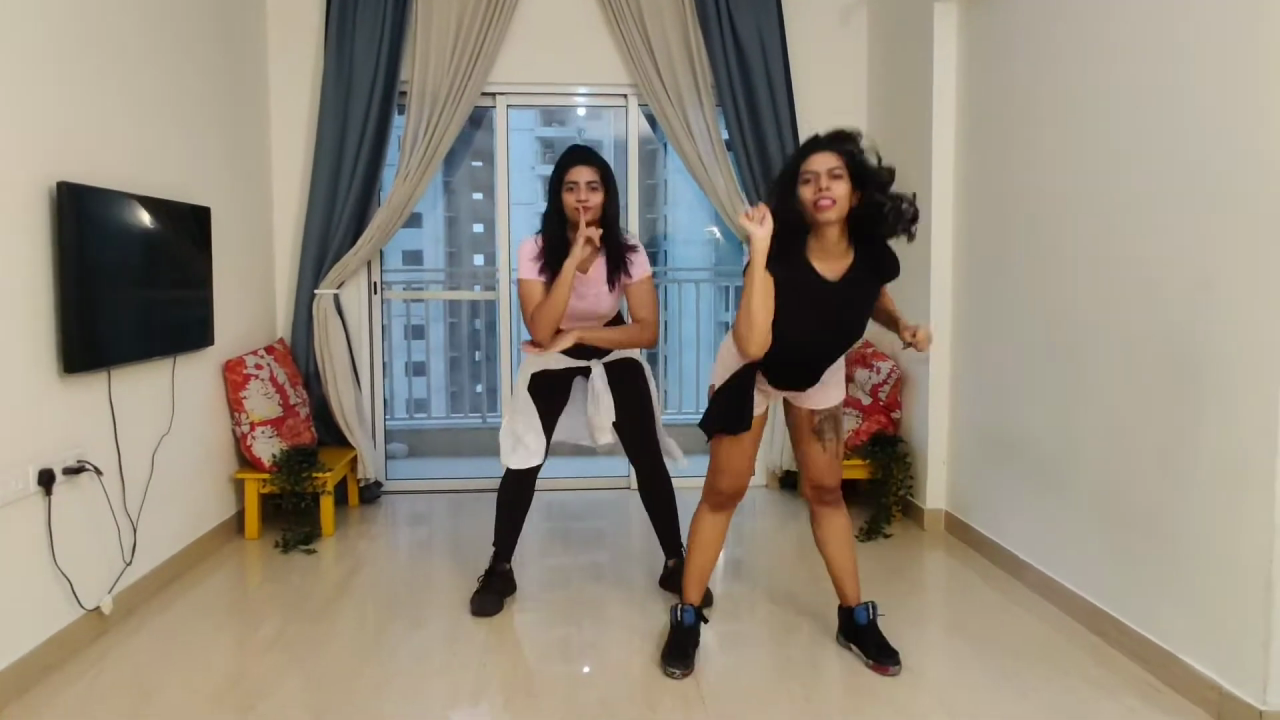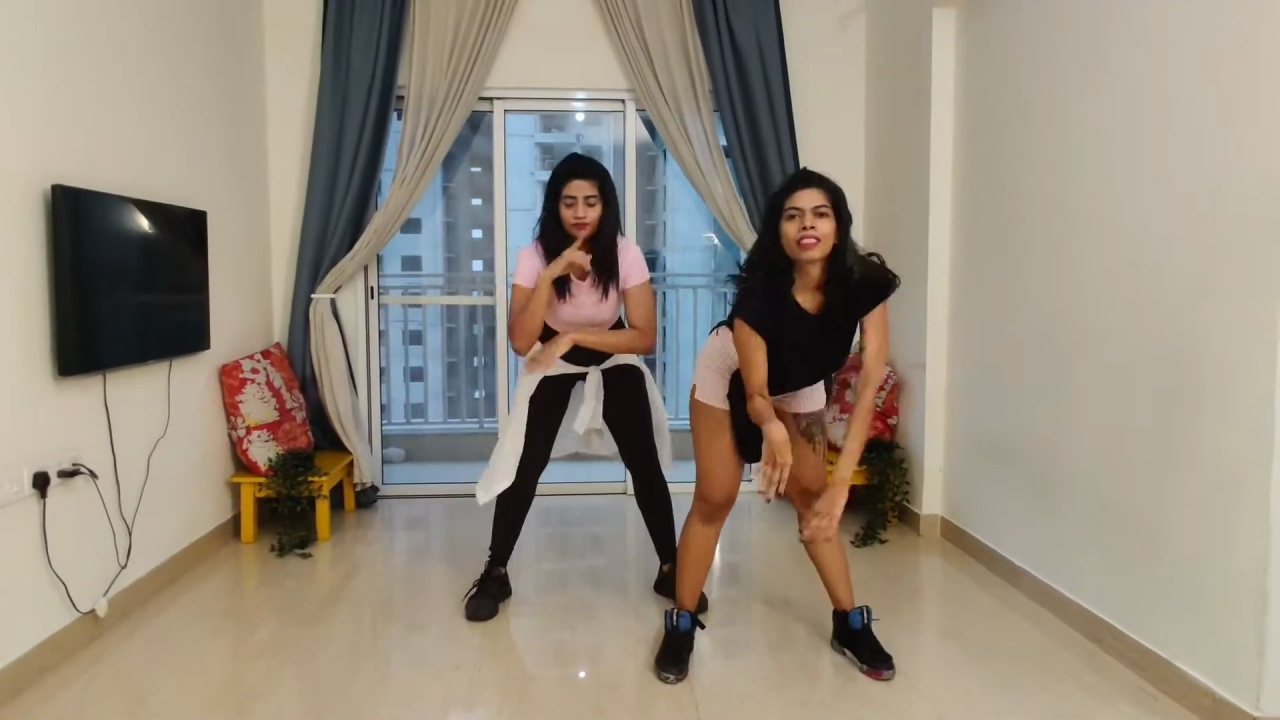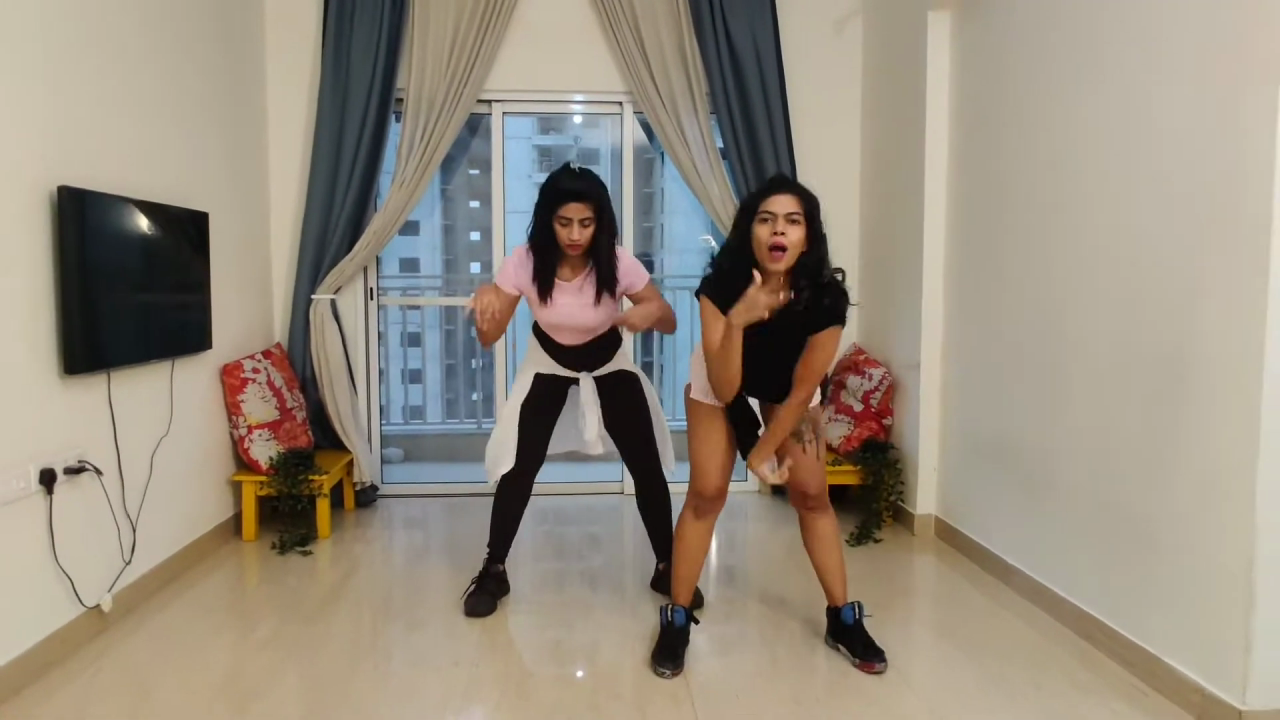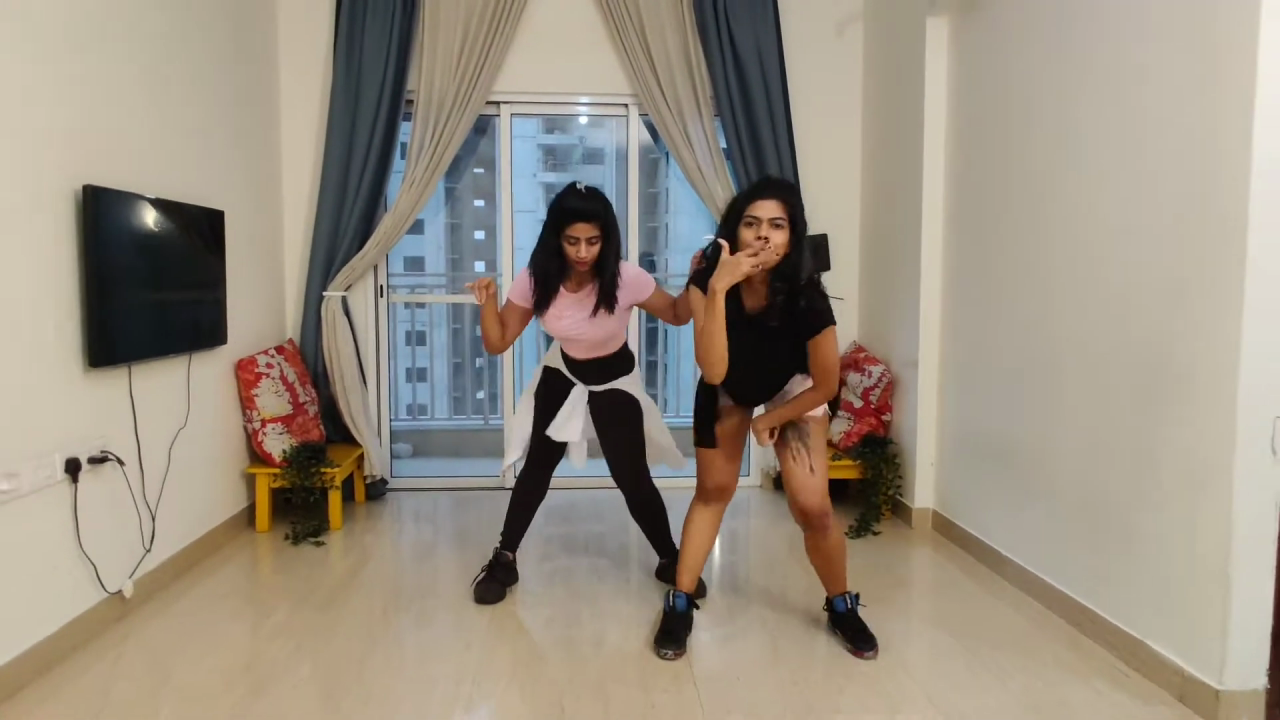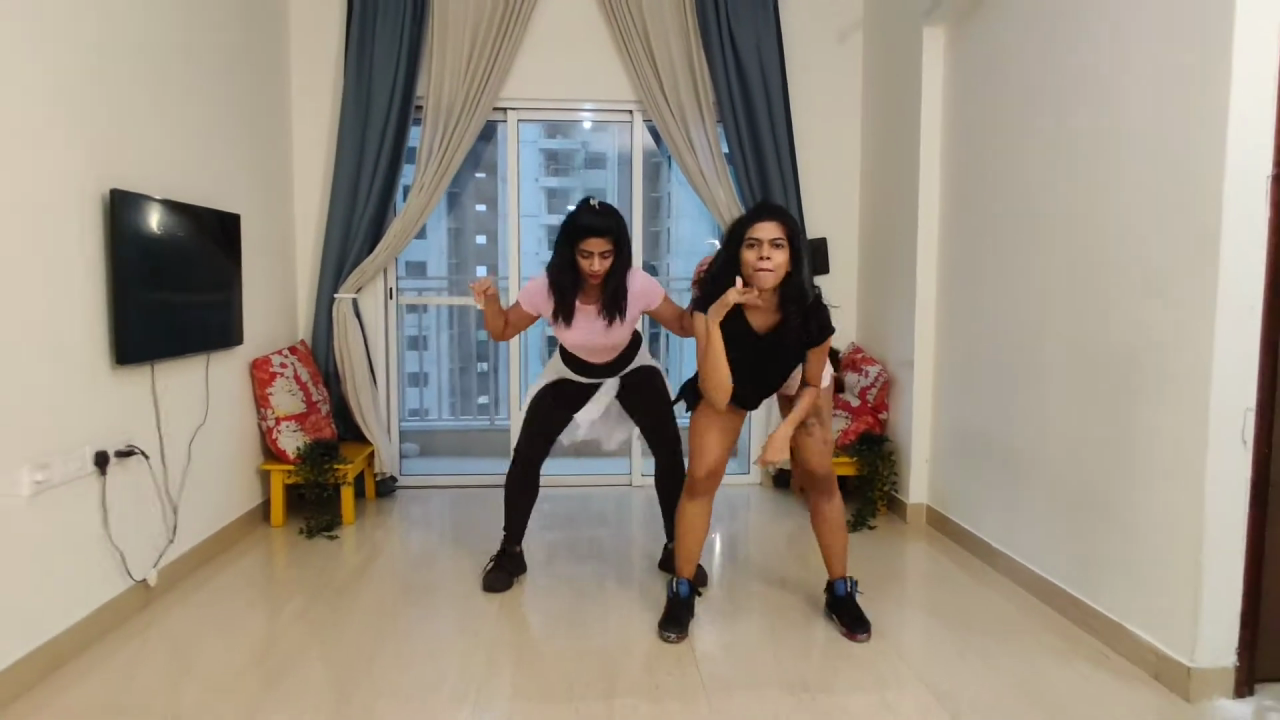
dt=0.2s
person 1, frame 1
left shoulder: (875, 257)
right shoulder: (777, 258)
right elbow: (752, 346)
left wrist: (904, 328)
right wrist: (759, 251)
left hip: (818, 377)
right hip: (750, 371)
left knee: (825, 491)
right knee: (724, 492)
left ankle: (856, 617)
right ankle: (686, 619)
person 1, frame 2
left shoulder: (865, 285)
right shoulder: (759, 295)
left elbow: (868, 382)
right elbow: (754, 394)
left wrist: (841, 479)
right wrist: (772, 429)
left hip: (798, 387)
right hip: (730, 375)
left knee: (811, 498)
right knee: (716, 500)
left ankle: (850, 622)
right ankle: (681, 625)
person 1, frame 3
left shoulder: (824, 298)
right shoulder: (721, 288)
left elbow: (803, 390)
right elbow: (725, 389)
left wrist: (766, 451)
right wrist: (737, 321)
left hip: (788, 386)
right hip: (719, 379)
left knee: (812, 496)
right knee: (707, 494)
left ankle: (843, 618)
right ankle: (677, 619)
person 1, frame 4
left shoulder: (806, 298)
right shoulder: (707, 282)
left elbow: (825, 385)
right elbow: (713, 371)
left wrist: (771, 418)
right wrist: (718, 288)
left hip: (793, 390)
right hip: (729, 384)
left knee: (811, 507)
right knee: (714, 490)
left ankle: (841, 606)
right ankle: (679, 604)
person 1, frame 5
left shoulder: (809, 311)
right shoulder: (712, 304)
left elbow: (814, 383)
right elbow: (718, 395)
left wrist: (783, 431)
right wrist: (714, 319)
left hip: (794, 377)
right hip: (732, 384)
left knee: (818, 479)
right knee: (701, 478)
left ankle: (840, 592)
right ankle: (682, 592)
person 2, frame 1
left shoulder: (626, 251)
right shoulder: (537, 251)
left elbow: (648, 331)
right elbow: (539, 329)
left wrist: (577, 334)
right wrist: (573, 262)
left hip: (614, 354)
right hip: (551, 361)
left knee: (649, 459)
right knee: (523, 461)
left ankle: (676, 564)
right ankle: (499, 570)
person 2, frame 2
left shoulder: (625, 254)
right shoulder: (534, 257)
left elbow: (646, 338)
right elbow: (521, 342)
left wrist: (575, 336)
right wrist: (553, 272)
left hip: (614, 359)
right hip: (552, 363)
left knee: (646, 465)
right knee: (524, 468)
left ankle: (671, 570)
right ankle: (495, 575)
person 2, frame 3
left shoulder: (619, 263)
right shoulder: (524, 263)
left elbow: (668, 322)
right elbow: (489, 338)
left wrist: (654, 311)
right wrist: (485, 302)
left hip: (610, 365)
right hip: (548, 364)
left knee: (648, 467)
right knee: (520, 466)
left ankle: (667, 568)
right ankle: (493, 572)
person 2, frame 4
left shoulder: (626, 278)
right shoulder: (536, 278)
left elbow: (676, 315)
right elbow: (497, 344)
right wrist: (487, 302)
left hip: (615, 382)
right hip: (562, 373)
left knee: (633, 479)
right knee: (537, 465)
left ankle: (670, 560)
right ankle: (503, 560)
person 2, frame 5
left shoulder: (637, 285)
right shoulder: (546, 289)
left elbow: (684, 327)
right elbow: (502, 331)
right wrist: (489, 302)
left hip: (630, 369)
right hip: (570, 374)
left knee: (669, 447)
right knee: (526, 457)
left ankle: (675, 548)
right ankle: (511, 551)
